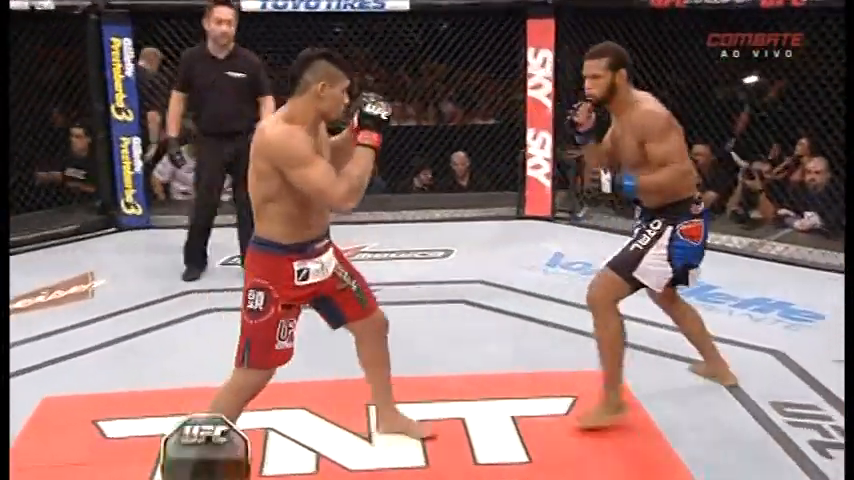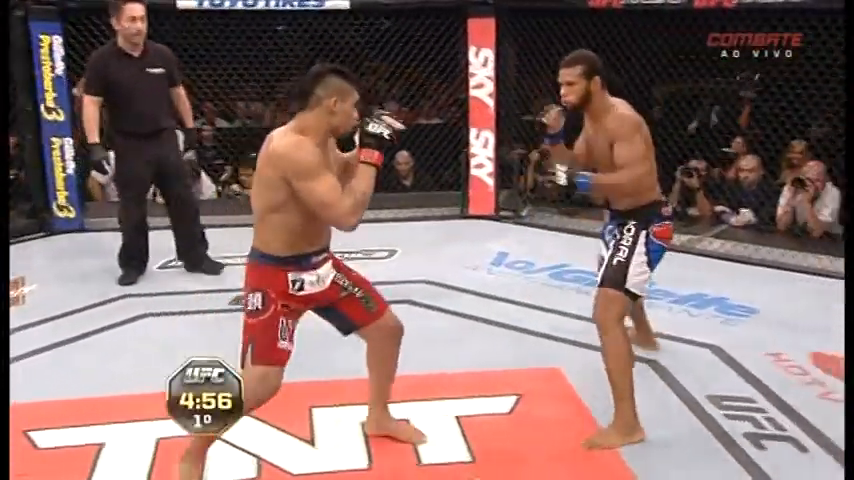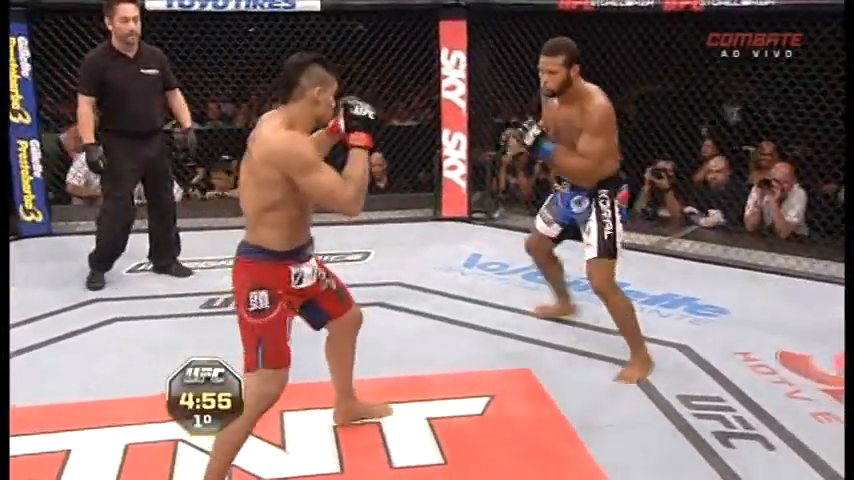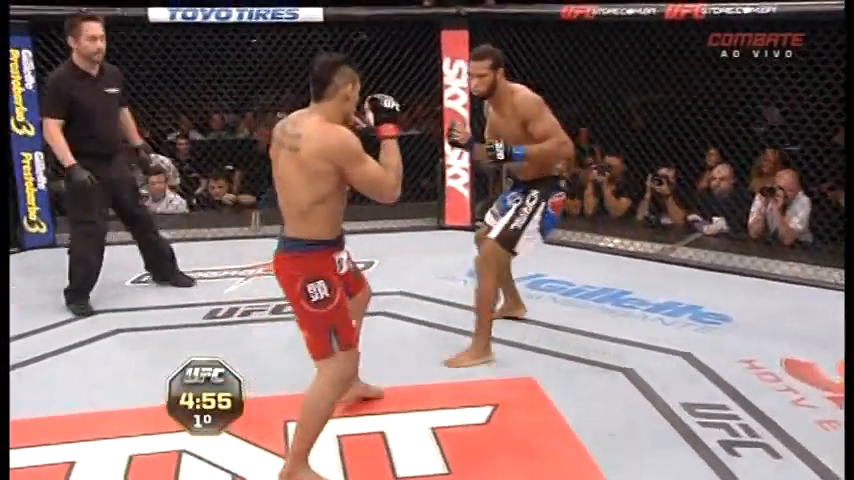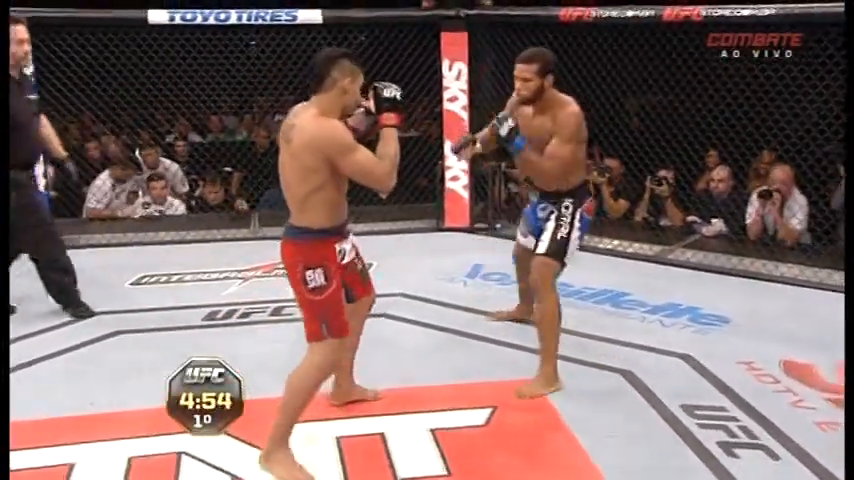
dt=0.5s
person 1, frame 1
left shoulder: (313, 125)
right shoulder: (280, 137)
left elbow: (330, 158)
right elbow: (343, 198)
left wrist: (359, 128)
right wrist: (370, 136)
left hip: (320, 251)
right hip: (278, 265)
left knee: (373, 325)
right knee: (252, 376)
left ankle: (387, 415)
person 1, frame 2
left shoulder: (316, 141)
right shoulder: (292, 148)
left elbow: (338, 175)
right elbow: (347, 215)
left wrist: (374, 137)
right wrist: (370, 153)
left hip: (319, 264)
right hip: (273, 275)
left knee: (387, 329)
right knee: (262, 383)
left ankle: (378, 416)
person 1, frame 3
left shoulder: (279, 122)
right shoulder: (285, 143)
right elbow: (349, 202)
left wrist: (338, 130)
right wrist: (360, 139)
left hip: (298, 259)
right hip: (265, 271)
left knee: (347, 318)
right knee: (266, 386)
left ankle: (346, 405)
person 1, frame 4
left shoulder: (291, 123)
right shoulder: (335, 139)
right elbow: (389, 191)
right wrist: (387, 130)
left hip: (316, 250)
right hip: (309, 261)
left knee: (358, 297)
right knee: (337, 366)
left ankle: (349, 386)
person 1, frame 5
left shoulder: (302, 114)
right shoulder: (326, 131)
right elbow: (384, 179)
left wrist: (360, 122)
right wrist: (389, 120)
left hip: (329, 239)
right hip: (312, 249)
left knee: (360, 300)
right knee: (326, 351)
left ankle: (344, 388)
person 2, frame 1
left shoulder: (649, 116)
right shoulder: (621, 112)
left elbow: (682, 175)
right elbow: (605, 165)
left wrist: (627, 184)
right wrist: (585, 135)
left hip: (675, 221)
right hip: (659, 216)
left knee: (600, 295)
right knee: (665, 296)
left ankle: (611, 402)
right ankle: (717, 366)
person 2, frame 2
left shoulder: (621, 120)
right shoulder: (591, 119)
left elbow: (641, 178)
right elbow: (573, 167)
left wrist: (582, 180)
right wrist: (555, 138)
left hip: (643, 224)
right hip: (620, 218)
left knee: (605, 314)
right knee: (610, 273)
left ankle: (626, 424)
right ankle: (643, 334)
person 2, frame 3
left shoulder: (596, 107)
right shoulder: (551, 96)
left elbow: (586, 172)
left wrist: (541, 147)
right wrist: (530, 139)
left hip: (601, 193)
right hip: (571, 188)
left knee: (602, 281)
right knee: (536, 245)
left ankle: (640, 356)
right ankle: (563, 302)
person 2, frame 4
left shoulder: (525, 102)
right shoulder: (490, 106)
left elbow: (564, 146)
right elbow: (490, 158)
left wrist: (514, 152)
right wrist: (468, 143)
left hip: (542, 192)
right hip: (520, 187)
left knee: (486, 258)
right knee: (485, 241)
left ankle: (480, 347)
right ankle: (513, 304)
person 2, frame 5
left shoulder: (569, 115)
right shoulder: (518, 103)
left elbow: (551, 174)
right elbow: (493, 133)
left wrist: (515, 142)
right wrist: (478, 142)
left hip: (568, 201)
right hip: (541, 196)
left knee: (541, 278)
right knee: (522, 254)
left ankle: (548, 373)
right ankle: (525, 308)
person 3, frame 1
left shoulder: (250, 62)
right shoulder: (191, 59)
left elbow: (266, 100)
right elbow: (178, 98)
right wrist: (172, 139)
left hip: (244, 142)
right hip: (209, 142)
left knee: (249, 205)
right knee: (203, 206)
right ankle: (195, 261)
person 3, frame 2
left shoulder: (162, 54)
right shoulder: (102, 60)
left elbow: (177, 92)
right elbow: (91, 104)
left wrist: (190, 127)
right wrist: (94, 145)
left hip: (165, 139)
right hip: (129, 145)
left knee: (183, 199)
right knee: (132, 207)
left ankle: (195, 257)
right ankle: (133, 264)
person 3, frame 3
left shoulder: (155, 56)
right shoulder: (97, 60)
left elbow: (173, 94)
right elbow: (85, 105)
left wrist: (187, 127)
right wrist: (90, 145)
left hip: (154, 142)
right hip: (118, 145)
left knee: (164, 204)
right knee: (117, 208)
left ankle: (165, 259)
right ankle: (99, 266)
person 3, frame 4
left shoulder: (112, 75)
right shoulder: (60, 80)
right elbow: (51, 128)
left wrist: (140, 147)
right wrist: (71, 167)
left hip: (115, 162)
right hip: (86, 168)
left knee: (140, 219)
right knee: (88, 231)
left ankle: (164, 270)
right ankle: (77, 294)
person 3, frame 5
left shoulder: (24, 83)
left elbow: (39, 122)
left wrist: (63, 157)
left hip: (21, 177)
right hip: (15, 179)
left knee: (16, 240)
right knee: (42, 235)
right ankle: (69, 297)
